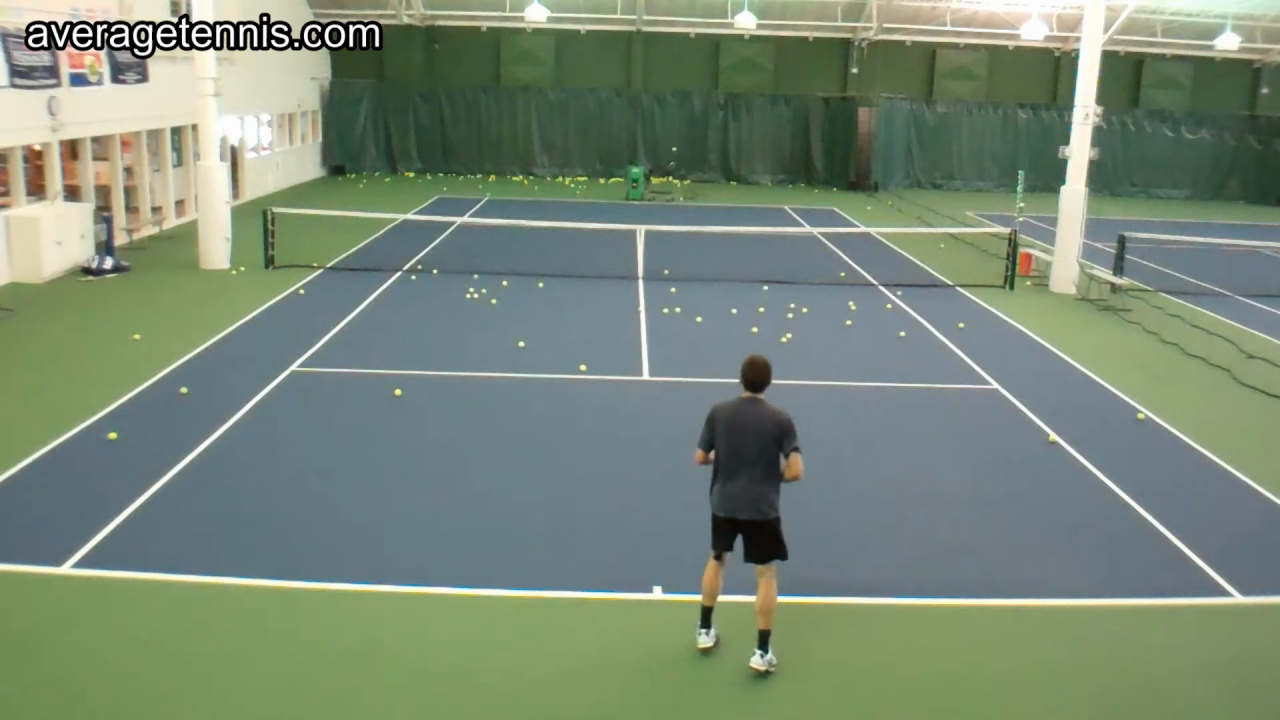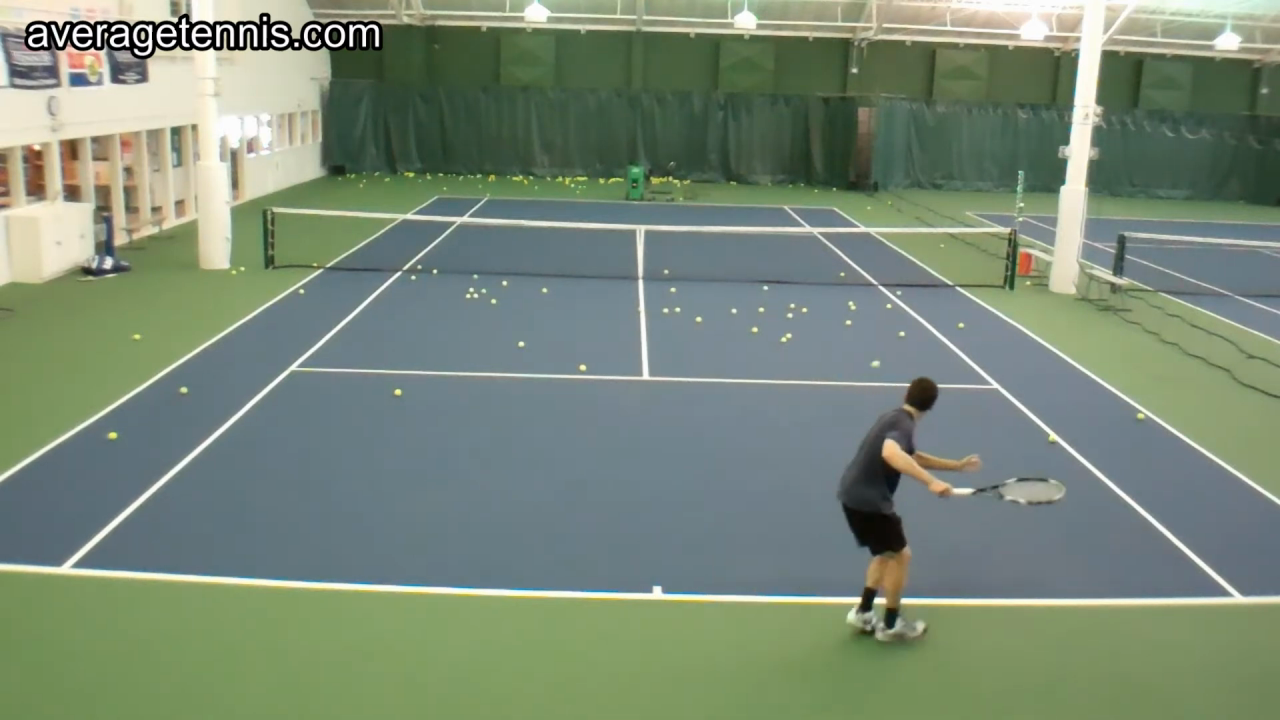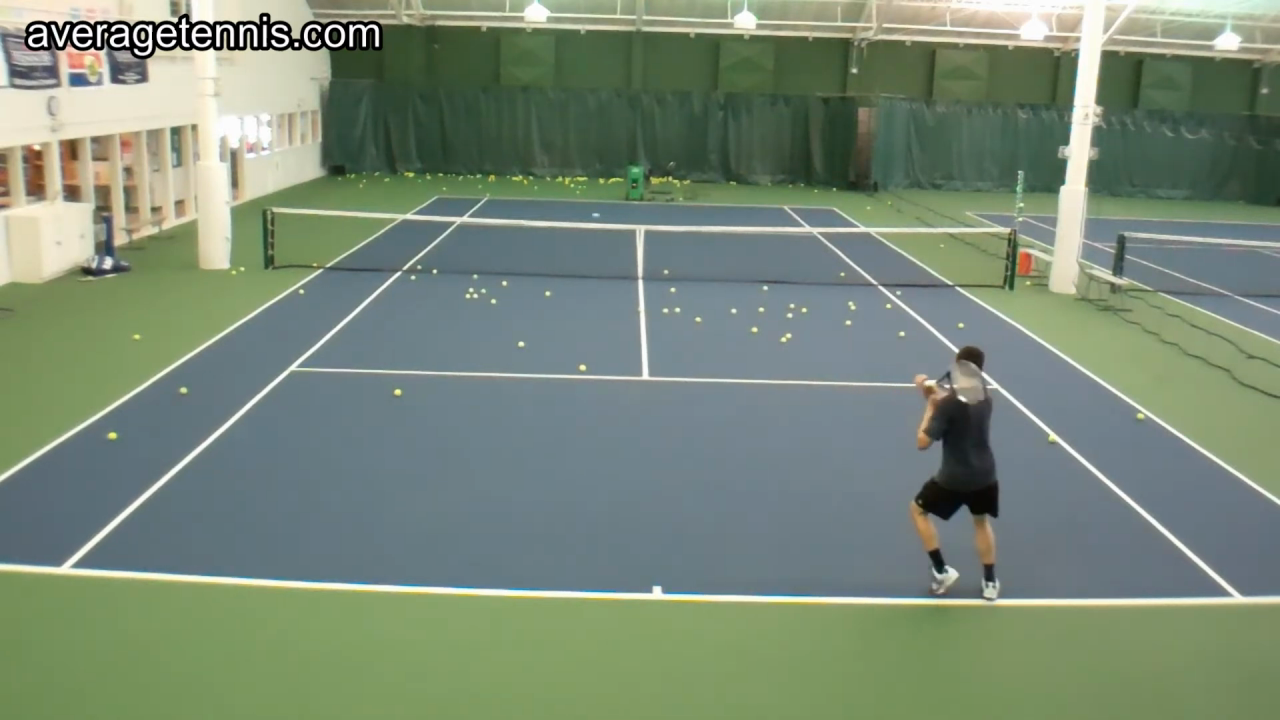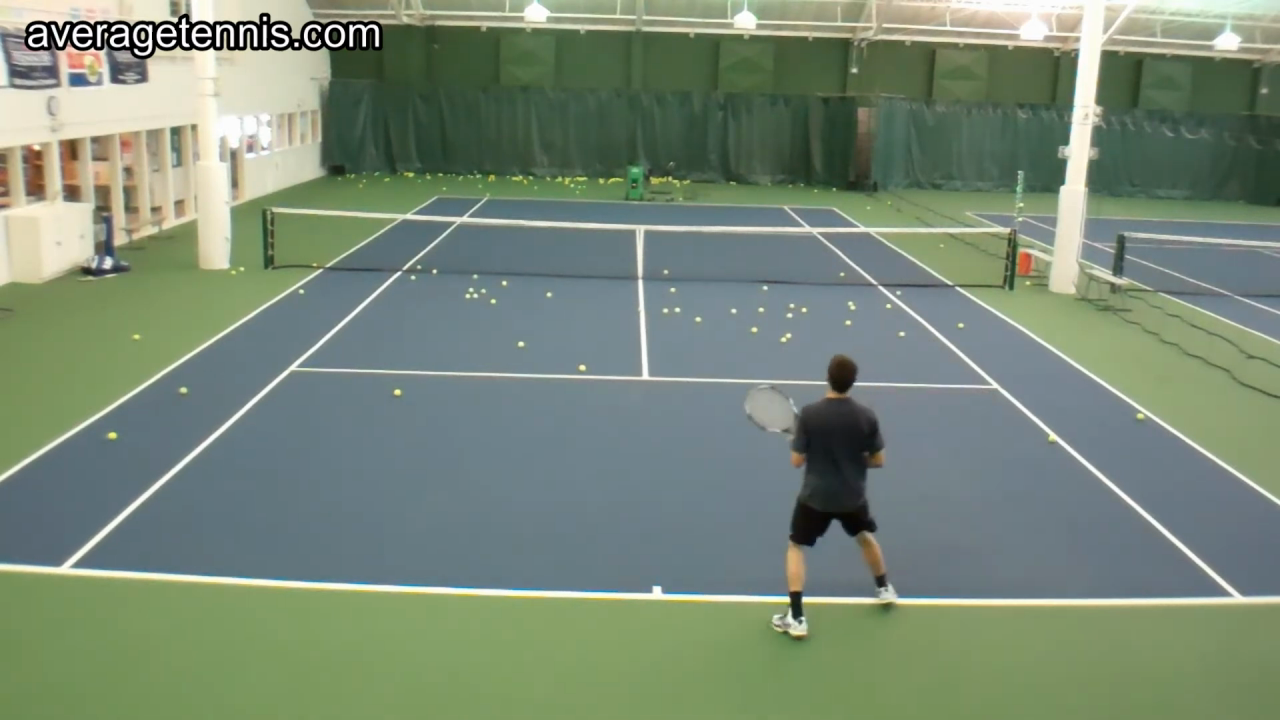
dt=1s
person 1, frame 1
left shoulder: (719, 413)
right shoulder: (781, 420)
left elbow: (700, 458)
right elbow: (795, 471)
right wrist: (771, 477)
left hip: (724, 504)
right hip: (762, 508)
left knee: (717, 560)
right knee: (767, 573)
left ankle: (705, 631)
right ankle: (762, 653)
person 1, frame 2
left shoulder: (895, 419)
right shoulder: (903, 424)
left elbow: (913, 457)
right elbow: (890, 453)
left wrist: (958, 465)
right wrist: (930, 481)
left hip: (853, 493)
right hip: (867, 499)
left knee: (886, 551)
right knee: (901, 556)
left ankle: (862, 612)
right ankle: (891, 625)
person 1, frame 3
left shoulder: (949, 403)
right shoulder: (985, 398)
left elbow: (922, 443)
left wrist: (928, 414)
right wrist: (931, 389)
left hip: (954, 478)
right hip: (985, 476)
left knee: (918, 510)
right knee: (982, 520)
left ankle: (942, 571)
right ankle: (990, 582)
person 1, frame 4
left shoulder: (809, 414)
right shoulder: (866, 416)
left elbow: (797, 461)
right elbow: (878, 460)
left hip: (815, 496)
right hip: (852, 495)
left knee: (796, 548)
right knee: (865, 536)
left ankle: (796, 618)
right ankle: (884, 588)
